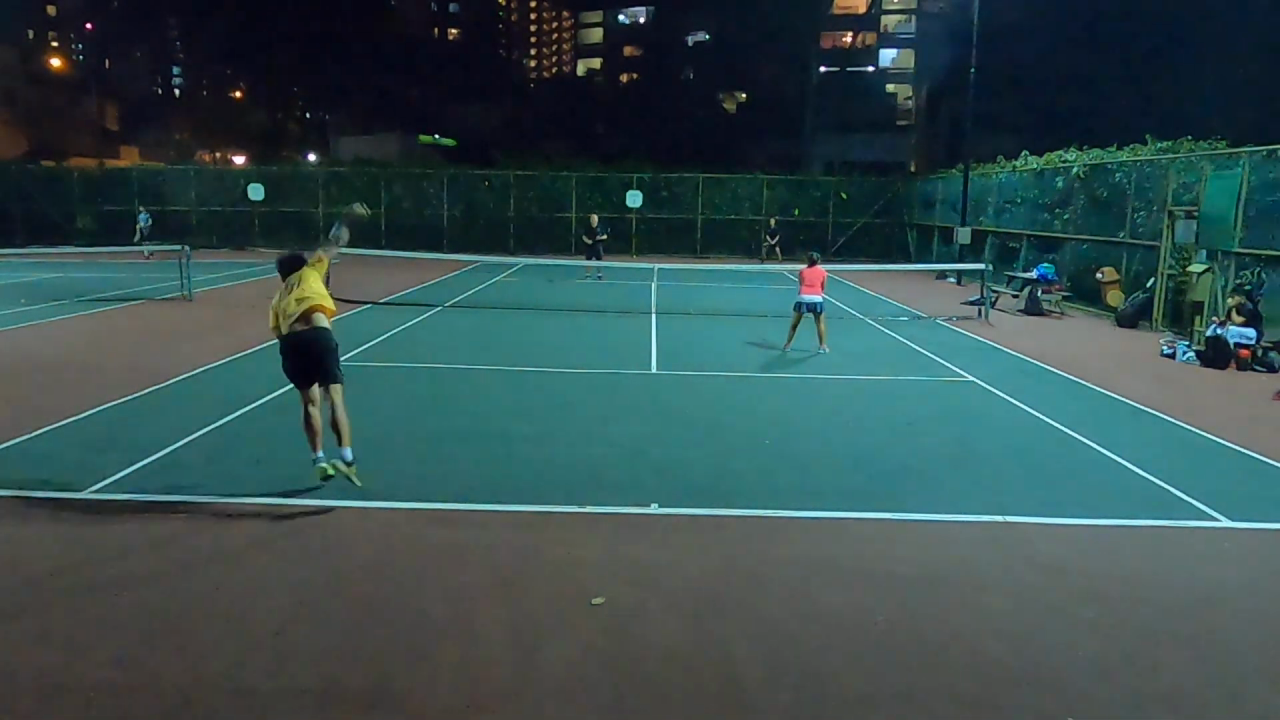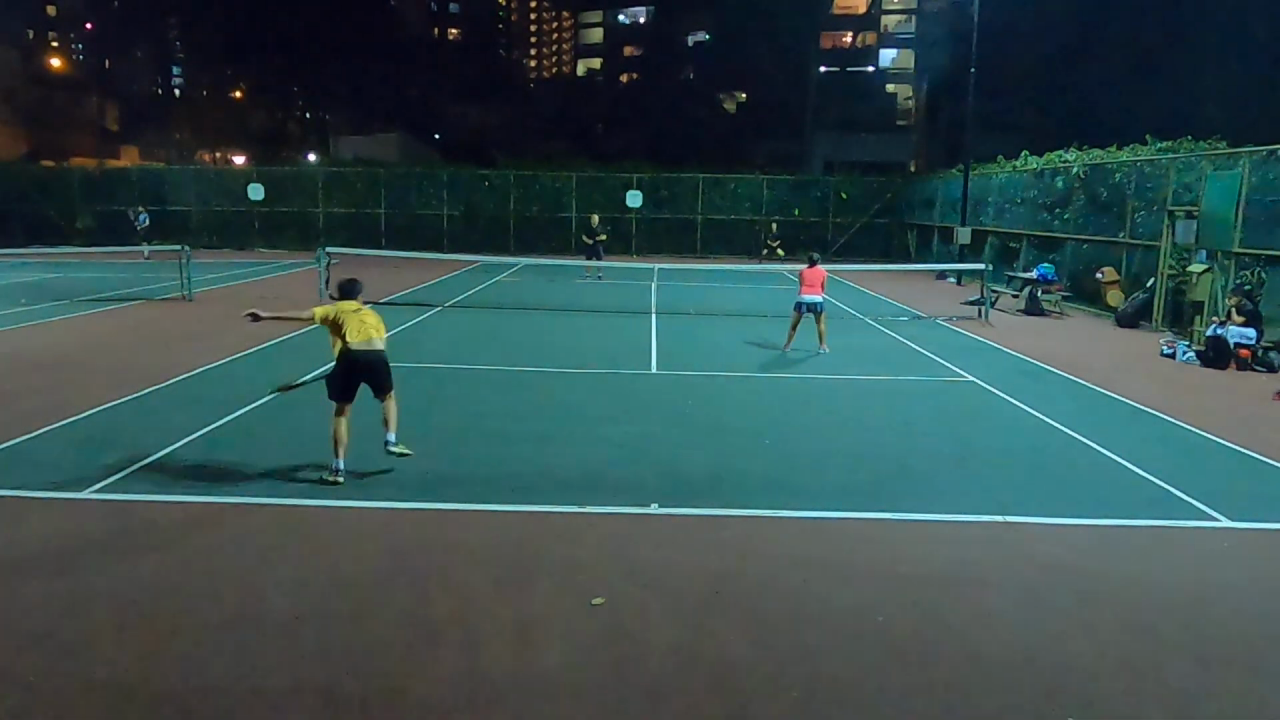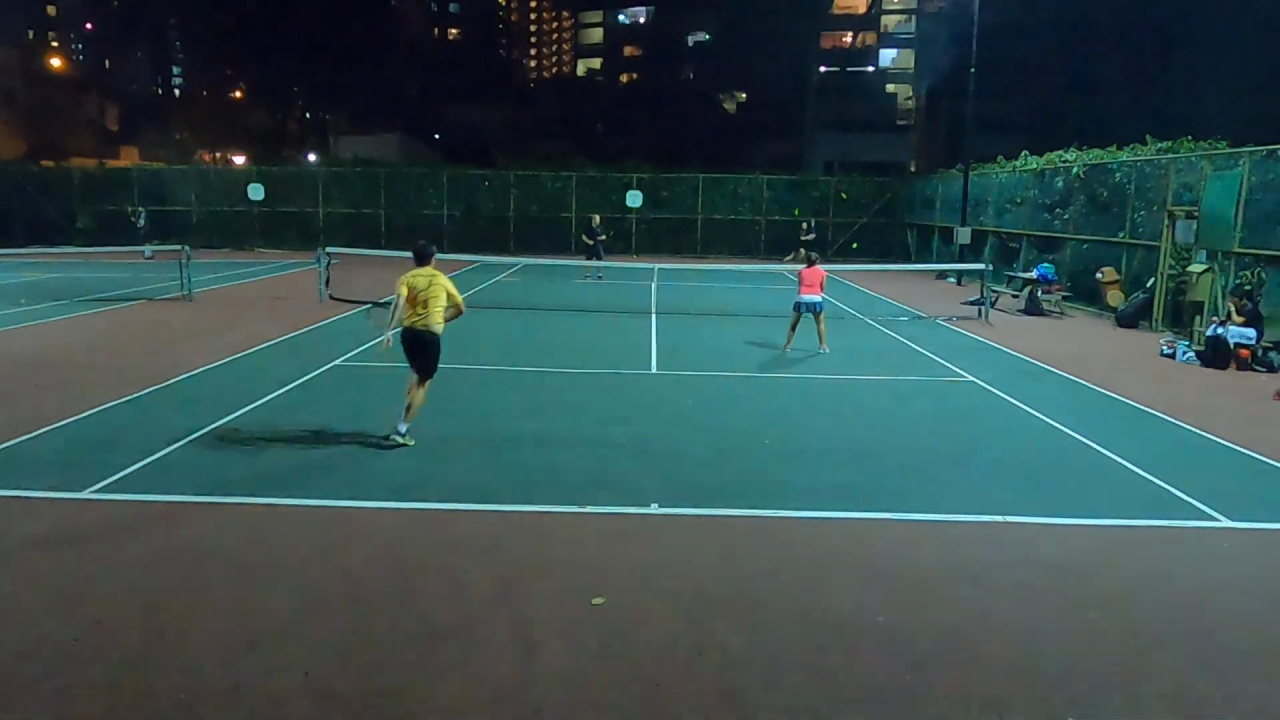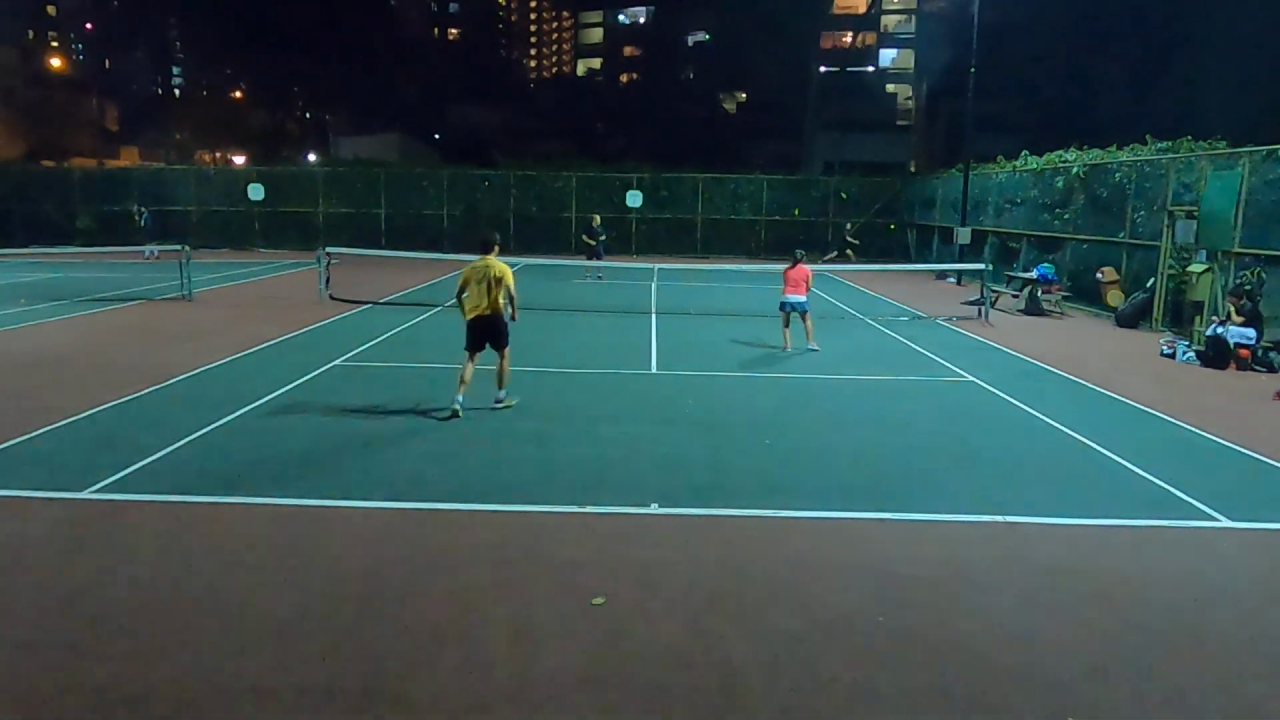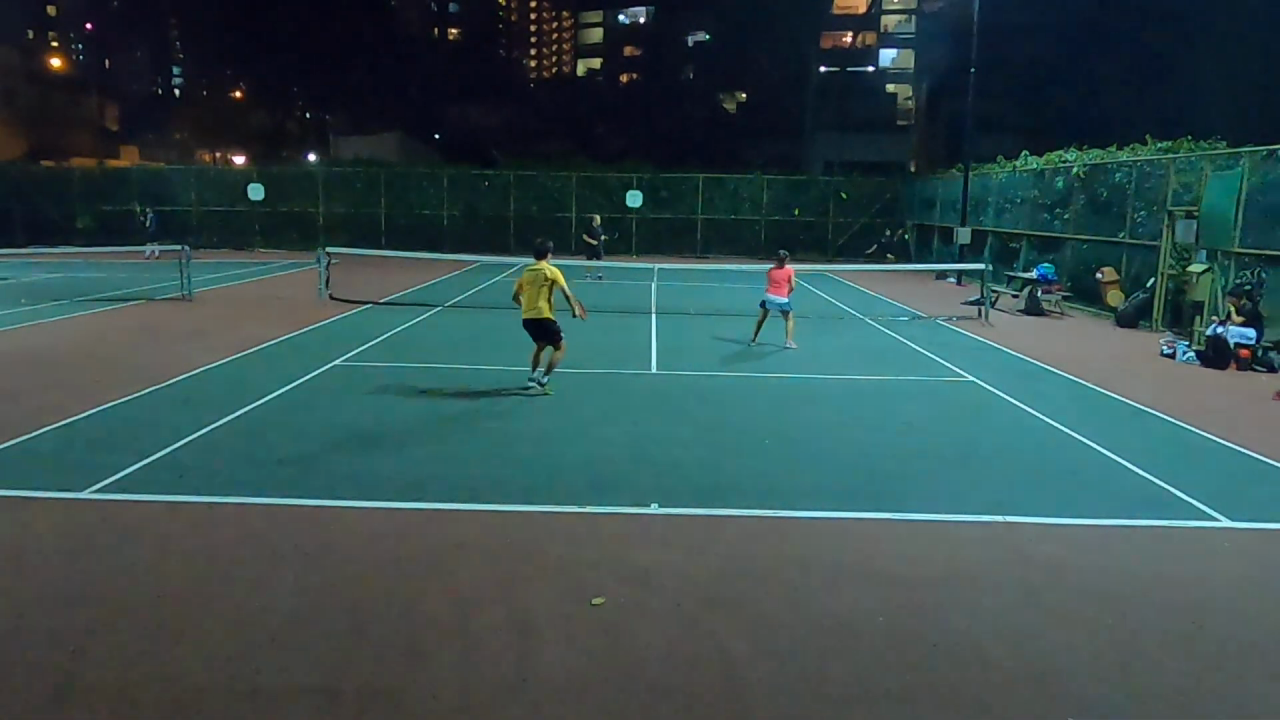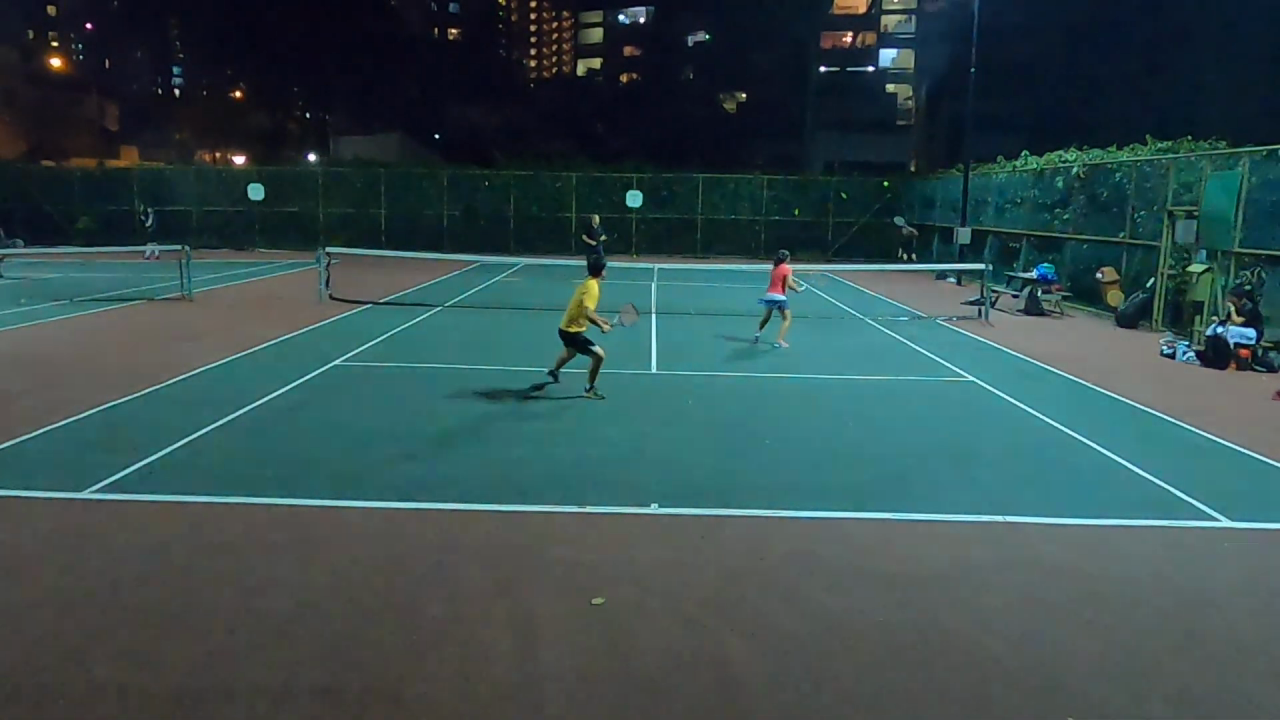
dt=0.4s
person 1, frame 1
left shoulder: (278, 299)
right shoulder: (310, 273)
left elbow: (278, 334)
right elbow: (333, 243)
right wrist: (348, 216)
left hip: (292, 345)
right hip: (317, 336)
left knee: (310, 403)
right knee: (334, 398)
left ankle: (320, 460)
right ankle: (346, 457)
person 1, frame 2
left shoulder: (332, 309)
right shoulder: (372, 314)
left elbow: (304, 315)
right elbow: (382, 344)
left wrist: (267, 315)
left hip: (349, 357)
right hip: (377, 355)
left knee: (341, 413)
right knee: (388, 398)
left ankle: (338, 468)
right ankle: (391, 441)
person 1, frame 3
left shoulder: (406, 278)
right shoulder: (443, 280)
left elbow: (399, 304)
right elbow: (460, 308)
left wrist: (389, 330)
left hip: (409, 332)
right hip: (430, 334)
left knee: (418, 374)
right knee: (422, 383)
left ankle: (403, 424)
right ankle: (401, 430)
person 1, frame 4
left shoulder: (470, 269)
right shoulder: (502, 268)
left elbow: (459, 295)
right elbow: (511, 293)
left wrist: (465, 313)
right wrist: (514, 312)
left hip: (473, 319)
right hip: (495, 318)
left knee: (471, 360)
right knee: (504, 355)
left ankle: (458, 401)
right ankle: (501, 398)
person 1, frame 5
left shoulder: (526, 272)
right shoulder: (552, 271)
left elbow: (515, 297)
right elbow: (566, 292)
right wrist: (575, 309)
left hip: (527, 319)
right hip: (543, 318)
left knee: (541, 345)
right knee: (559, 347)
left ankle: (534, 377)
right ankle: (542, 381)
person 1, frame 6
left shoulder: (587, 284)
right shoulder: (592, 289)
right elbow: (588, 313)
left wrist: (601, 321)
right wrist: (602, 326)
left hip: (566, 329)
right hip: (572, 332)
left knee: (570, 351)
right knee: (599, 355)
left ankle: (554, 372)
right ankle: (590, 388)
